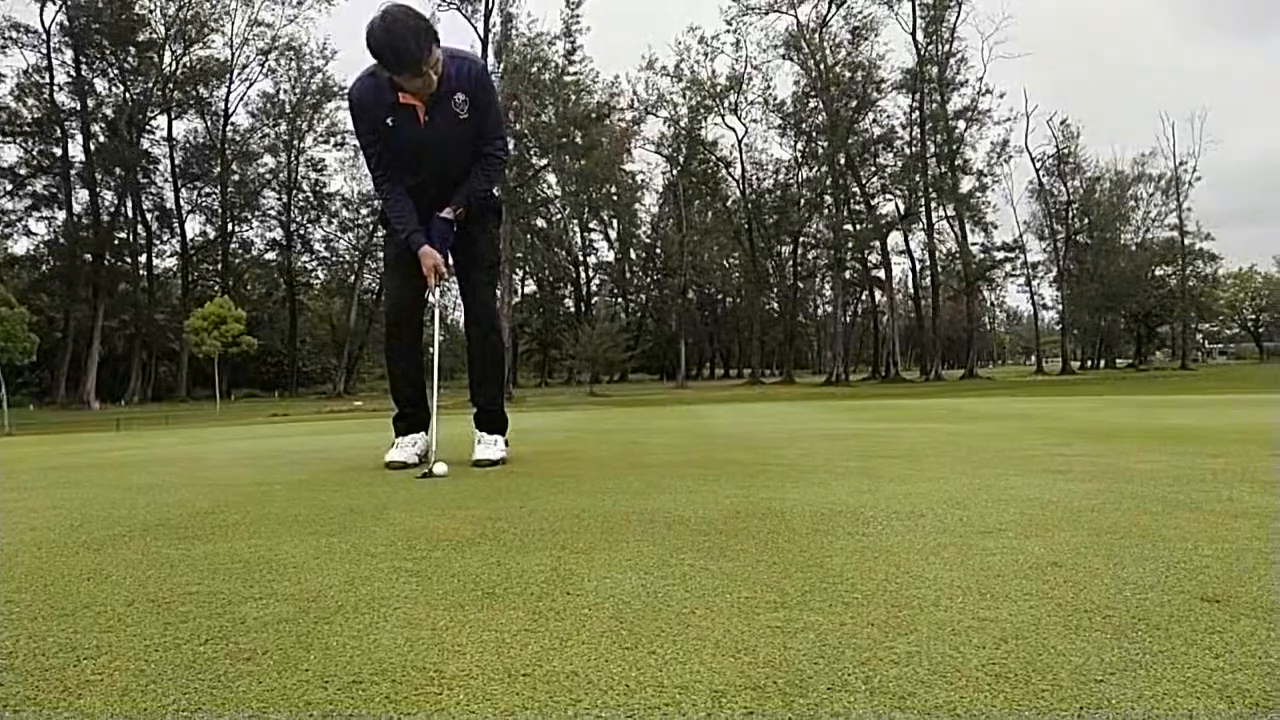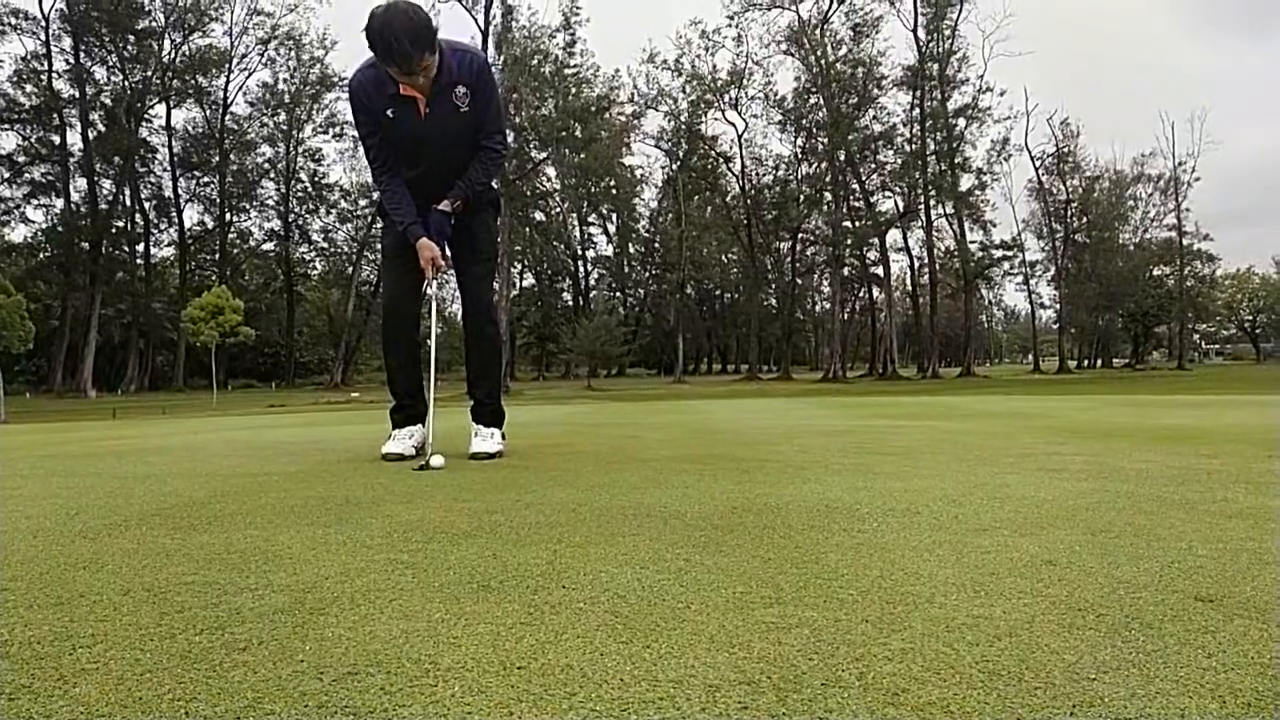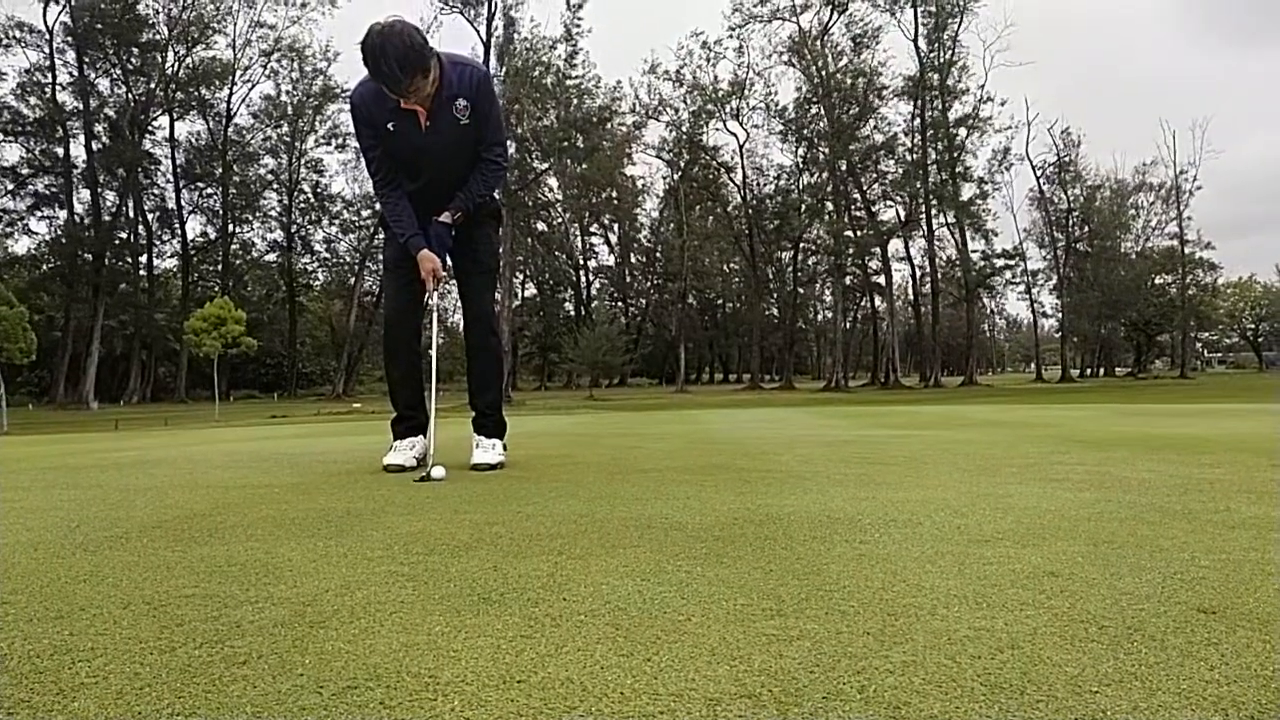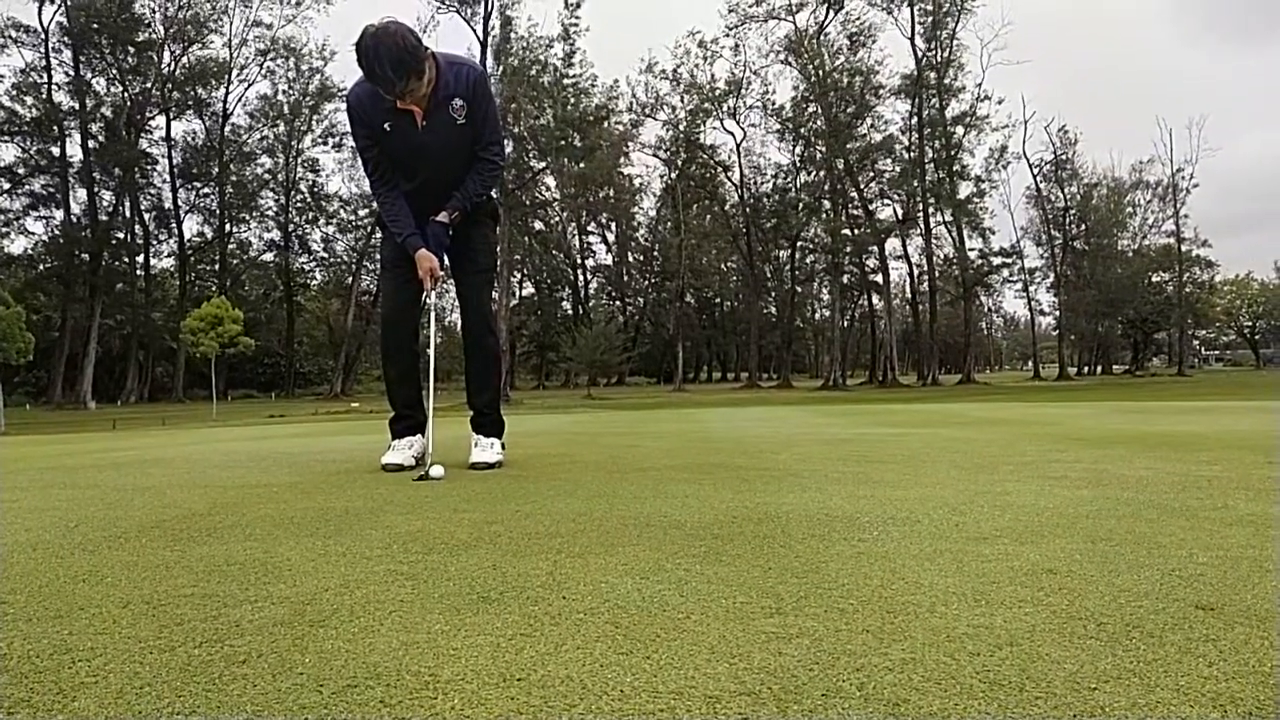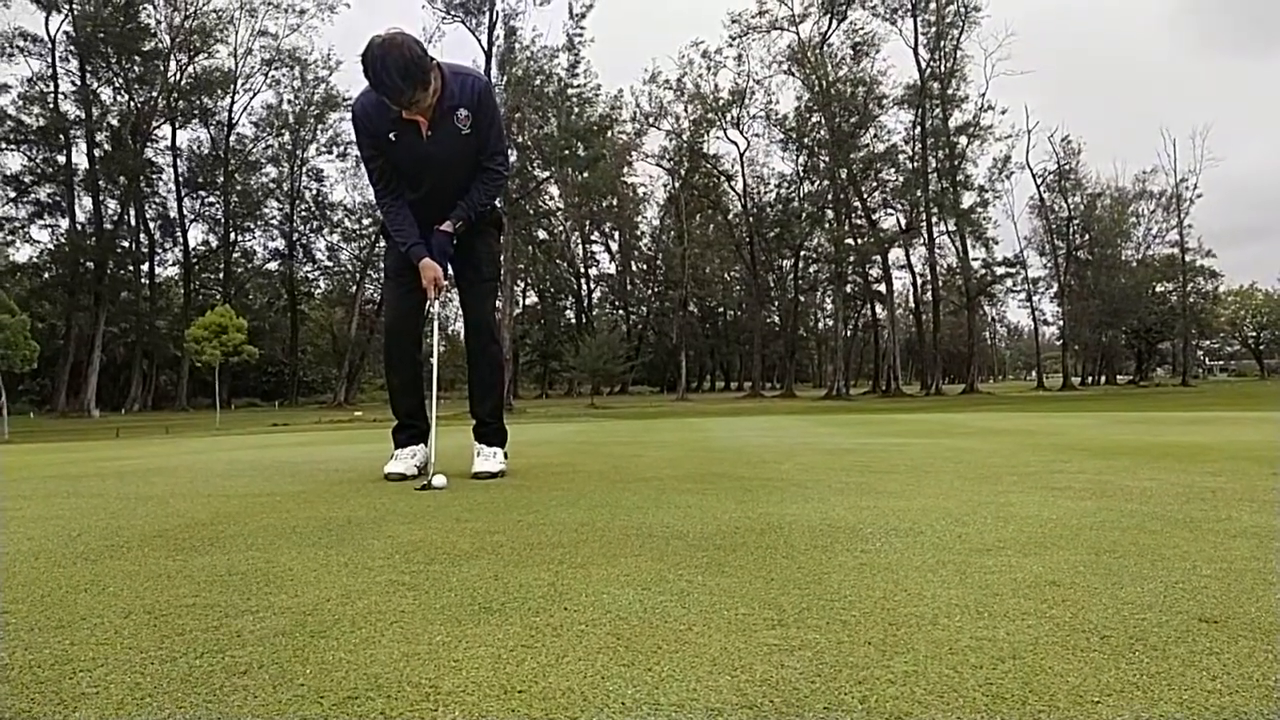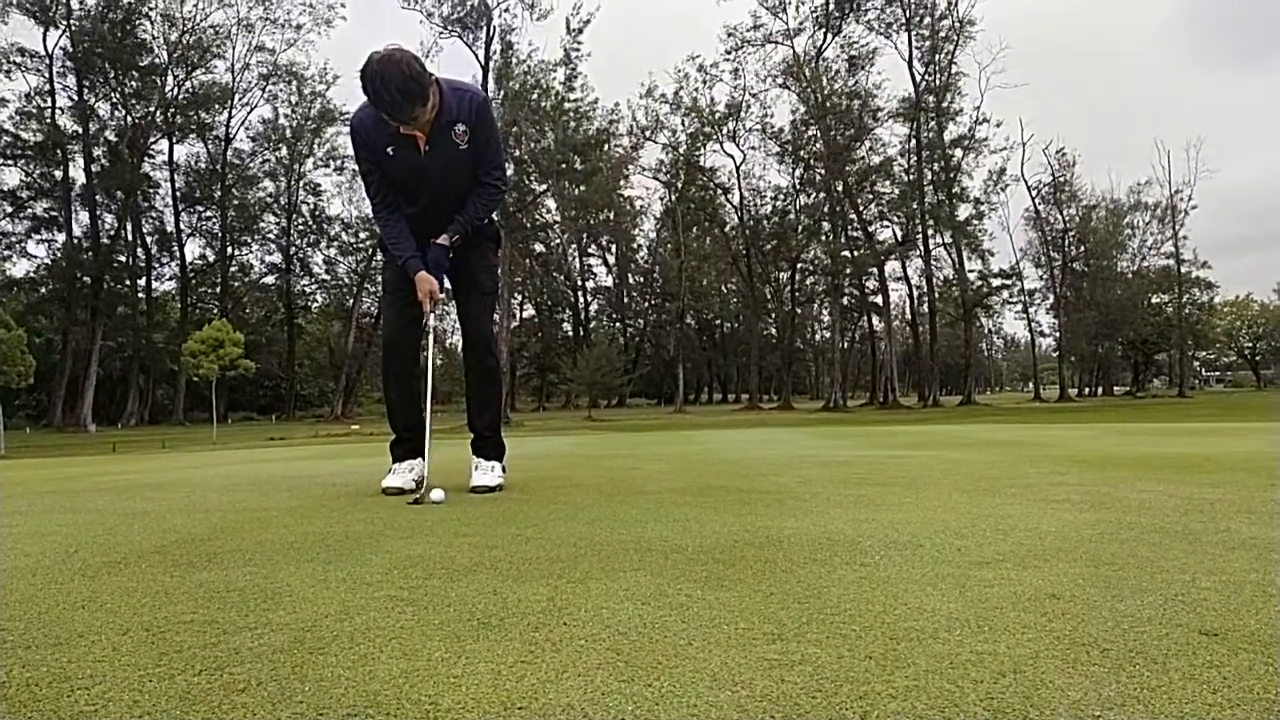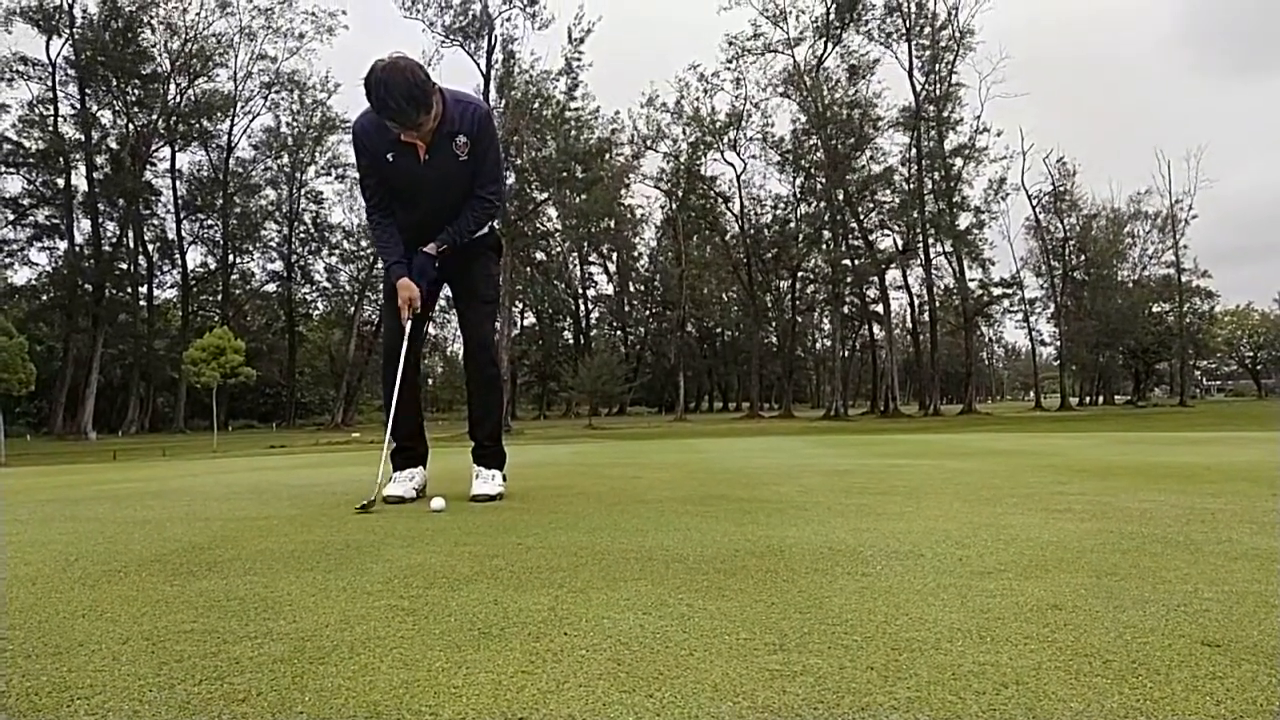
dt=0.4s
person 1, frame 1
left shoulder: (471, 72)
right shoulder: (365, 95)
left elbow: (495, 152)
right elbow: (386, 180)
left wrist: (454, 211)
right wrist: (420, 243)
left hip: (471, 207)
right hip: (408, 214)
left knee: (482, 311)
right knee: (400, 315)
left ankle: (491, 429)
right ankle: (411, 430)
person 1, frame 2
left shoulder: (472, 66)
right shoulder: (365, 86)
left elbow: (494, 146)
right elbow: (384, 172)
left wrist: (452, 203)
right wrist: (416, 234)
left hip: (469, 200)
right hip: (405, 207)
left knee: (479, 303)
right knee: (397, 307)
left ankle: (488, 422)
right ankle: (407, 422)
person 1, frame 3
left shoulder: (473, 79)
right shoulder: (365, 100)
left elbow: (495, 158)
right elbow: (385, 184)
left wrist: (452, 216)
right wrist: (417, 246)
left hip: (471, 211)
right hip: (407, 218)
left knee: (481, 315)
right knee: (398, 318)
left ankle: (489, 432)
right ankle: (409, 433)
person 1, frame 4
left shoulder: (468, 78)
right shoulder: (362, 101)
left elbow: (492, 158)
right elbow: (383, 184)
left wrist: (450, 214)
right wrist: (414, 246)
left hip: (468, 210)
right hip: (403, 218)
left knee: (478, 314)
right knee: (395, 318)
left ankle: (488, 431)
right ankle: (407, 432)
person 1, frame 5
left shoulder: (473, 89)
right shoulder: (367, 111)
left elbow: (496, 167)
right elbow: (387, 193)
left wrist: (453, 225)
right wrist: (419, 255)
left hip: (472, 220)
right hip: (408, 227)
left knee: (481, 323)
right knee: (399, 327)
left ankle: (490, 440)
right ankle: (410, 441)
person 1, frame 6
left shoulder: (471, 104)
right shoulder: (365, 125)
left elbow: (493, 183)
right elbow: (384, 207)
left wrist: (449, 238)
right wrist: (415, 268)
left hip: (469, 234)
right hip: (405, 242)
left knee: (479, 337)
right knee: (396, 341)
left ankle: (488, 454)
right ankle: (408, 455)
person 1, frame 7
left shoulder: (474, 116)
right shoulder: (367, 131)
left elbow: (489, 198)
right elbow: (379, 212)
left wrist: (438, 249)
right wrist: (399, 273)
left hip: (469, 245)
right hip: (407, 251)
left knee: (480, 346)
right knee: (397, 350)
left ankle: (489, 463)
right ankle: (408, 464)
